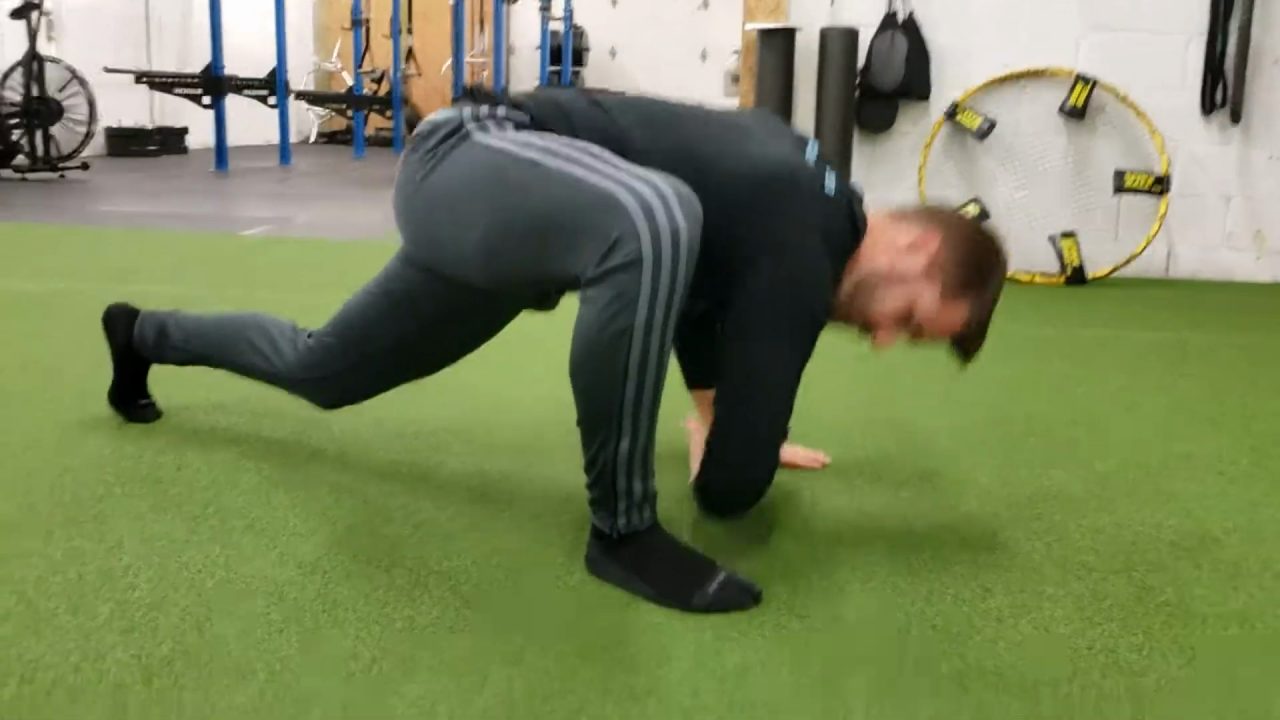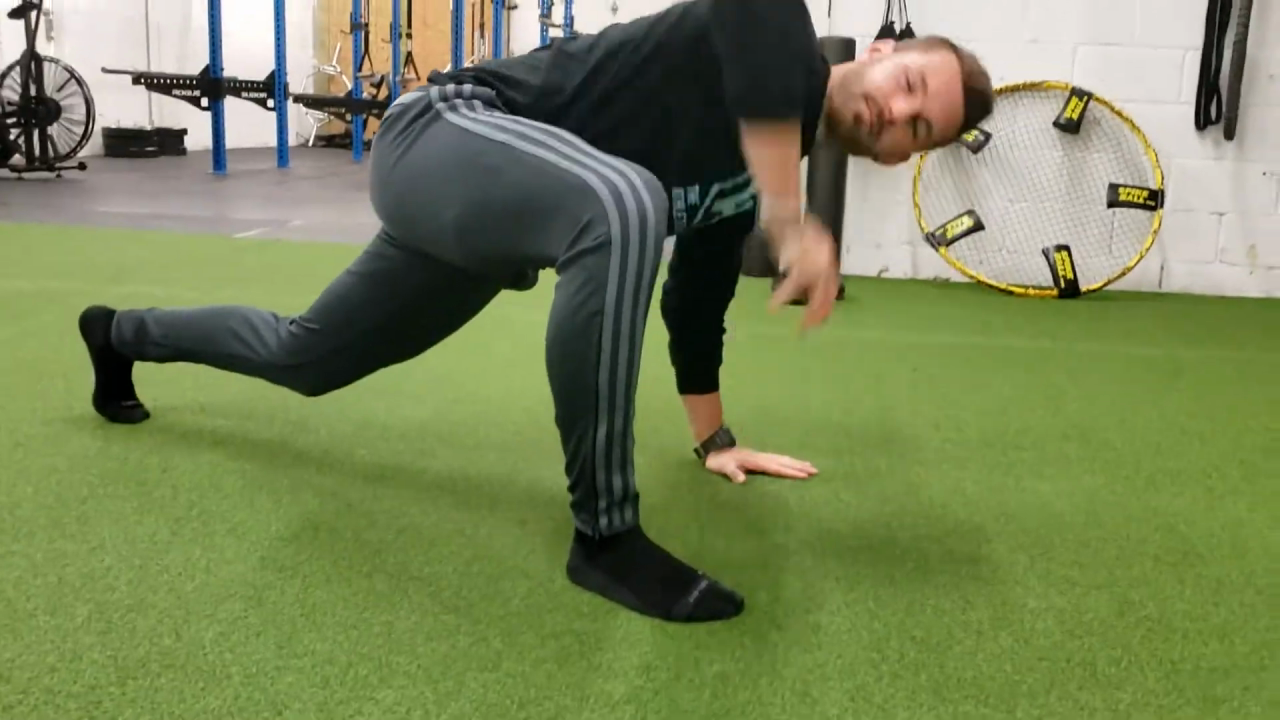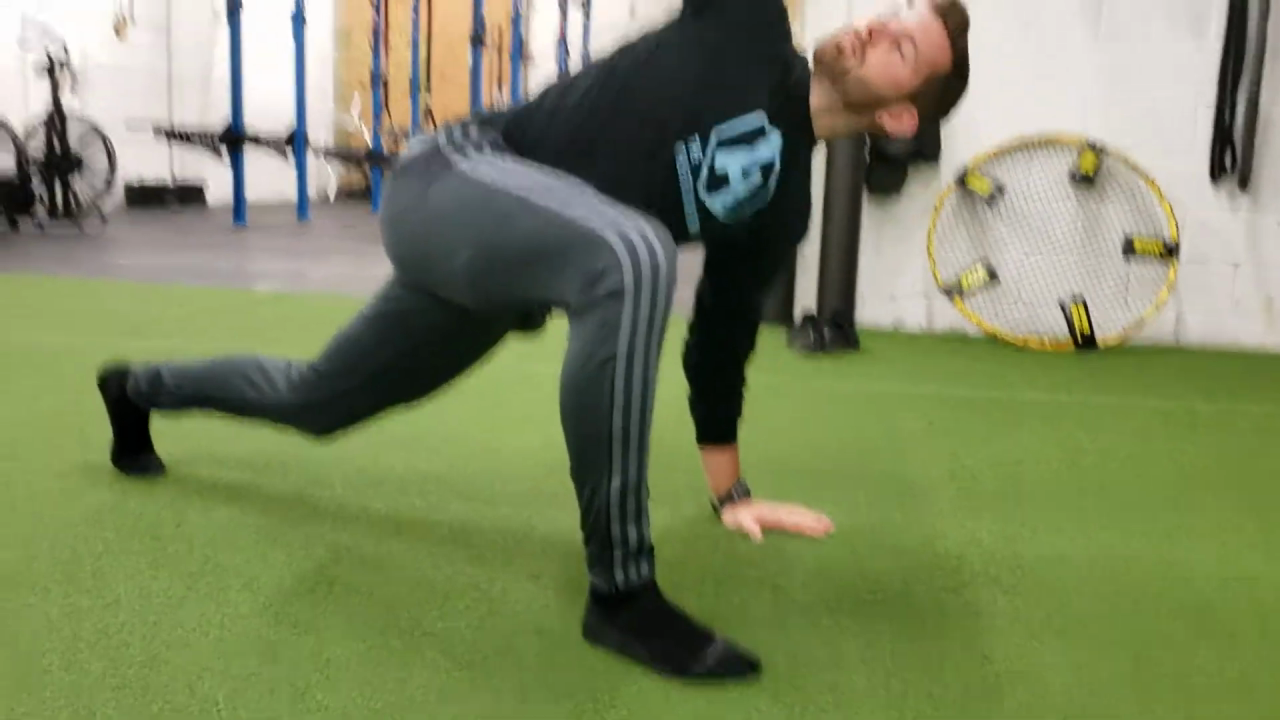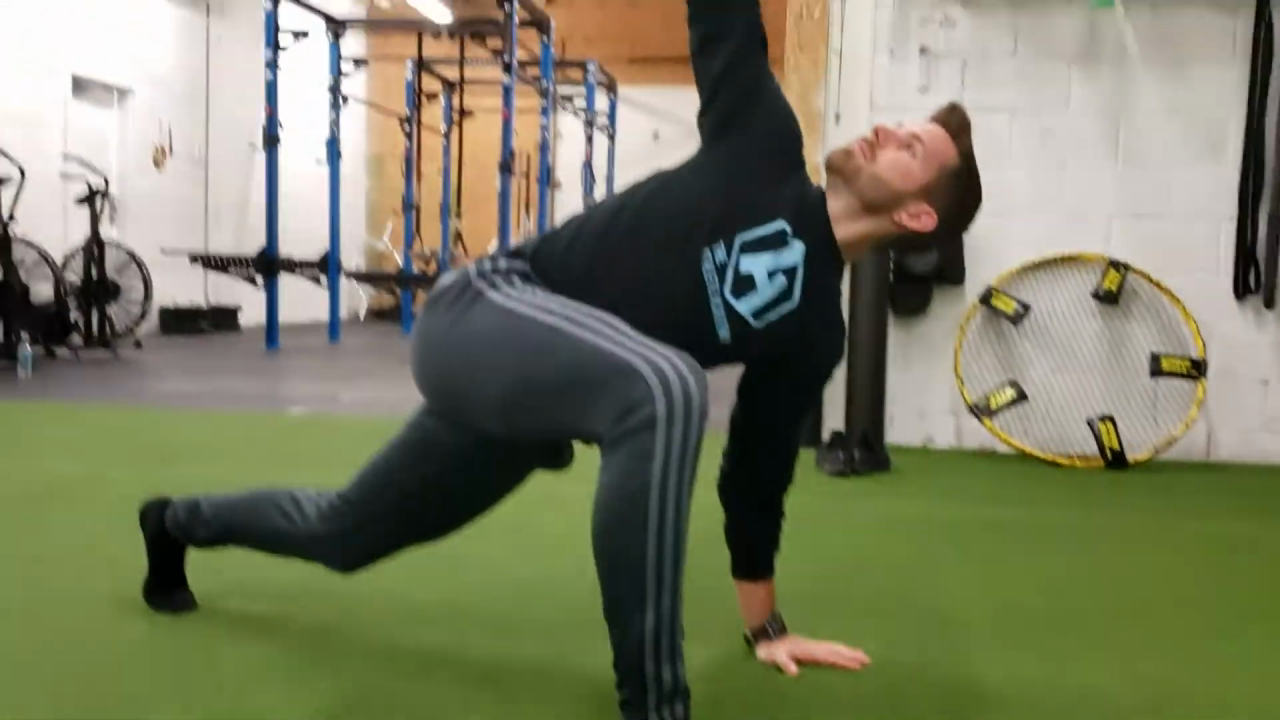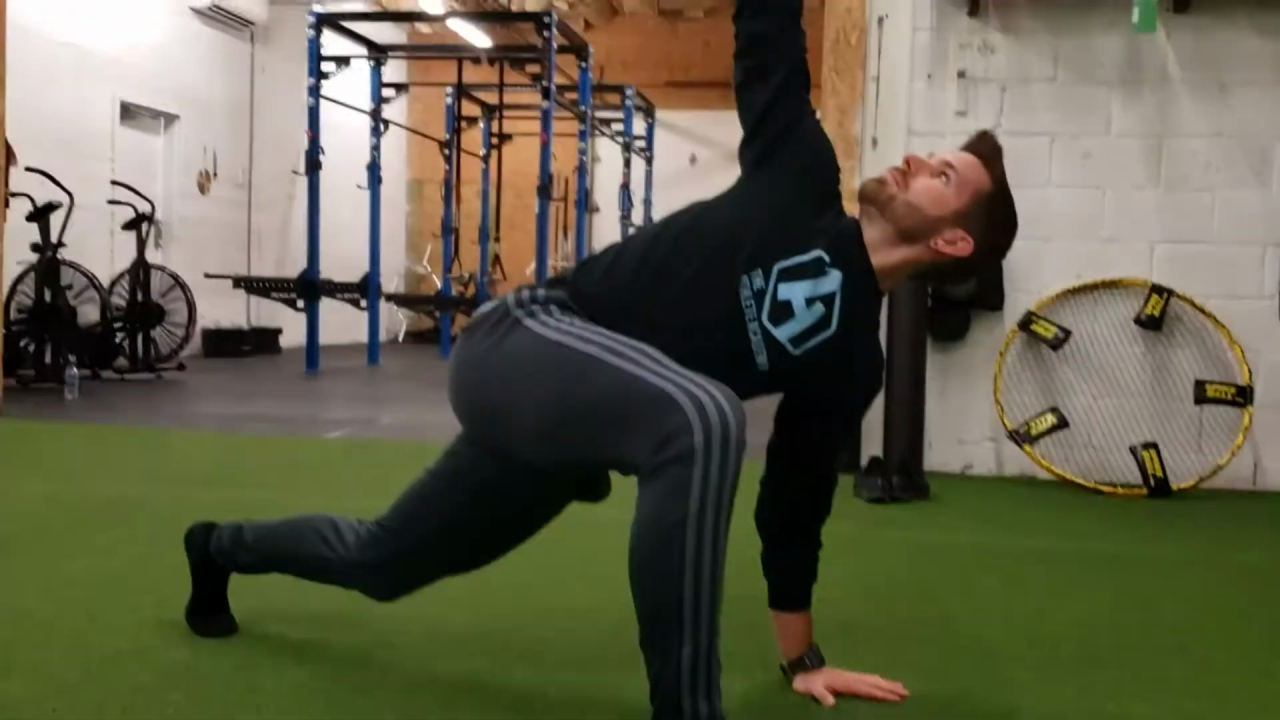
dt=0.3s
person 1, frame 1
left shoulder: (806, 208)
right shoulder: (802, 244)
right elbow: (729, 485)
left wrist: (727, 416)
right wrist: (738, 435)
left hip: (478, 200)
right hip: (461, 164)
left knee: (318, 368)
right knee: (657, 220)
left ankle: (142, 334)
right ankle: (622, 530)
person 1, frame 2
left shoulder: (759, 159)
left elbow: (696, 286)
left wrist: (713, 437)
right wrist: (794, 224)
left hip: (475, 204)
right hip: (441, 131)
left knee: (304, 357)
right knee: (623, 204)
left ankle: (123, 333)
right ankle: (604, 533)
person 1, frame 3
left shoulder: (780, 200)
left elbow: (721, 334)
left wrist: (730, 491)
left hip: (487, 251)
right hip: (450, 179)
left knee: (312, 401)
right knee: (631, 253)
left ankle: (140, 389)
right ankle: (620, 587)
person 1, frame 4
left shoulder: (816, 329)
right shoulder: (764, 150)
left elbow: (756, 470)
left wrist: (766, 631)
left hip: (523, 387)
right hip: (482, 313)
left knee: (344, 534)
right knee: (662, 390)
left ankle: (179, 523)
person 1, frame 5
left shoulder: (853, 359)
right shoulder: (801, 182)
left elbow: (794, 500)
left hip: (569, 424)
right hip: (517, 343)
left knee: (380, 561)
right knee: (701, 418)
left ankle: (223, 548)
